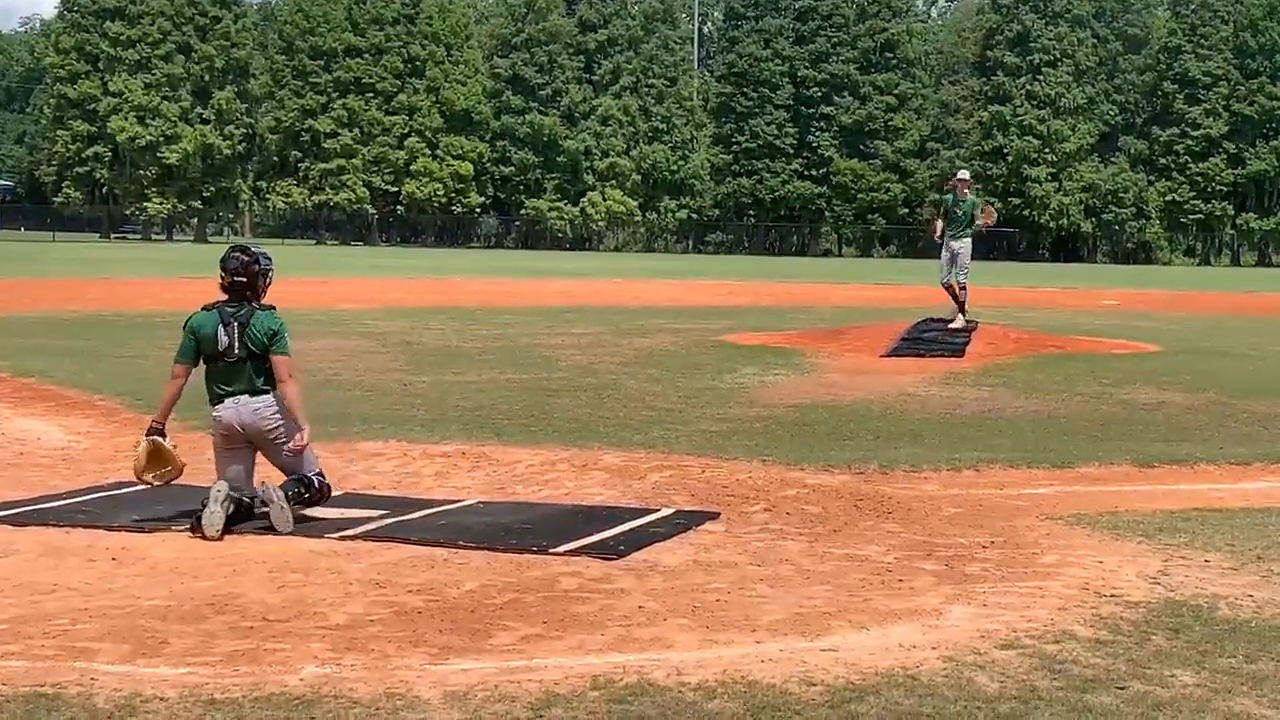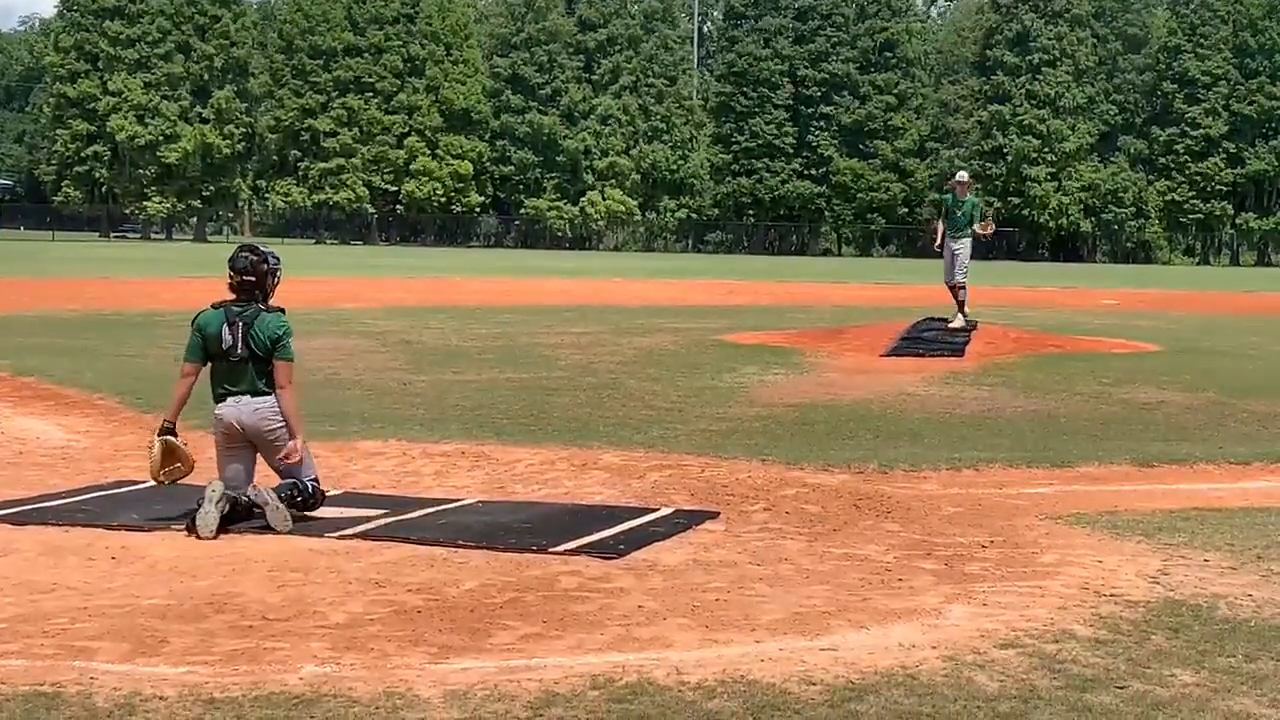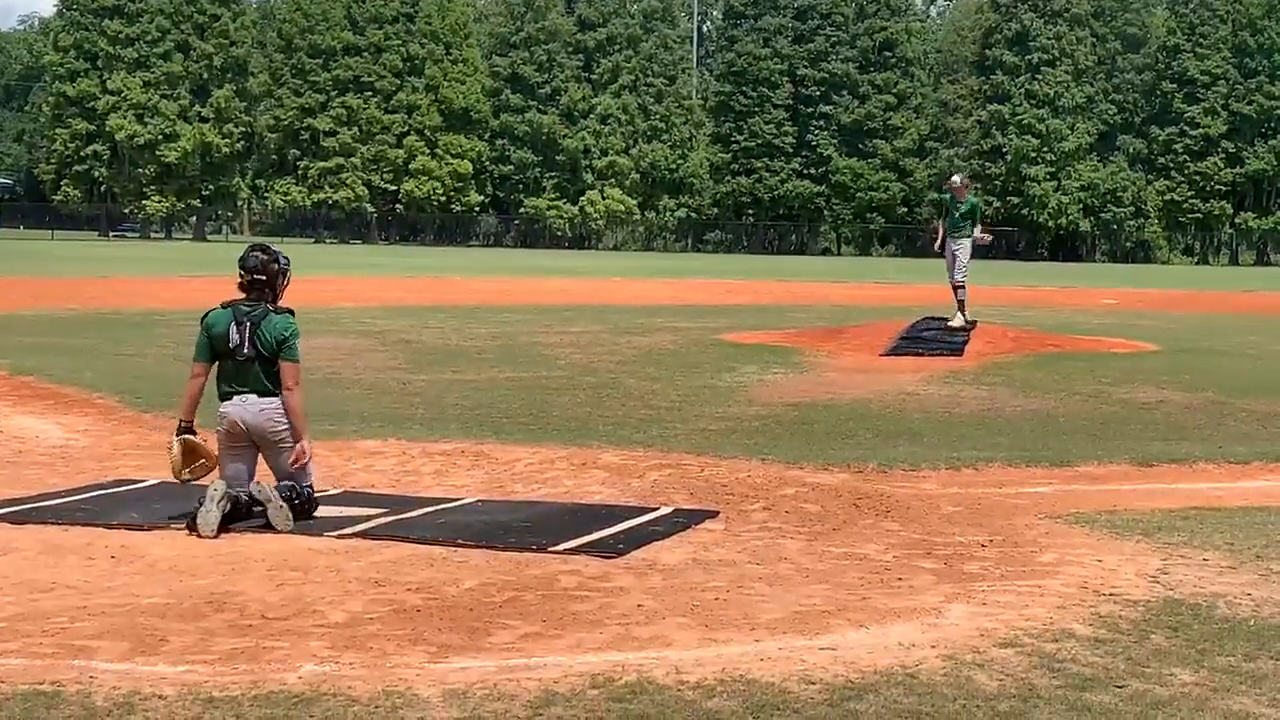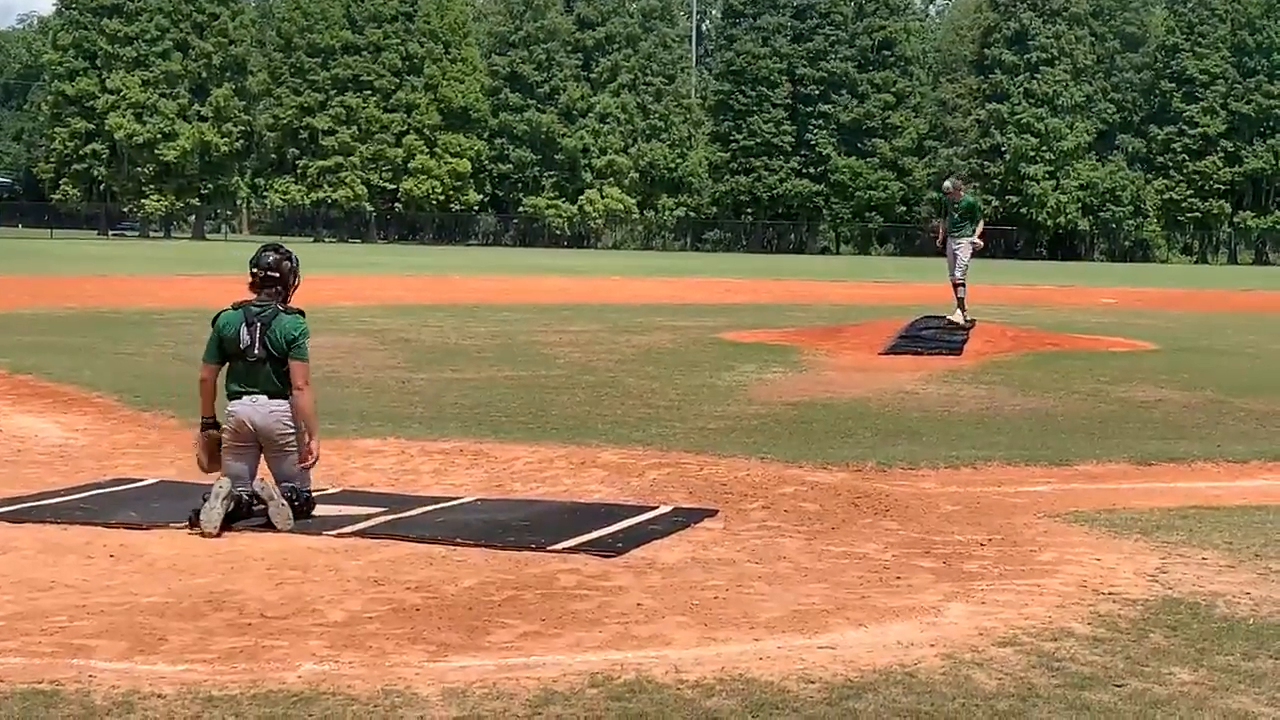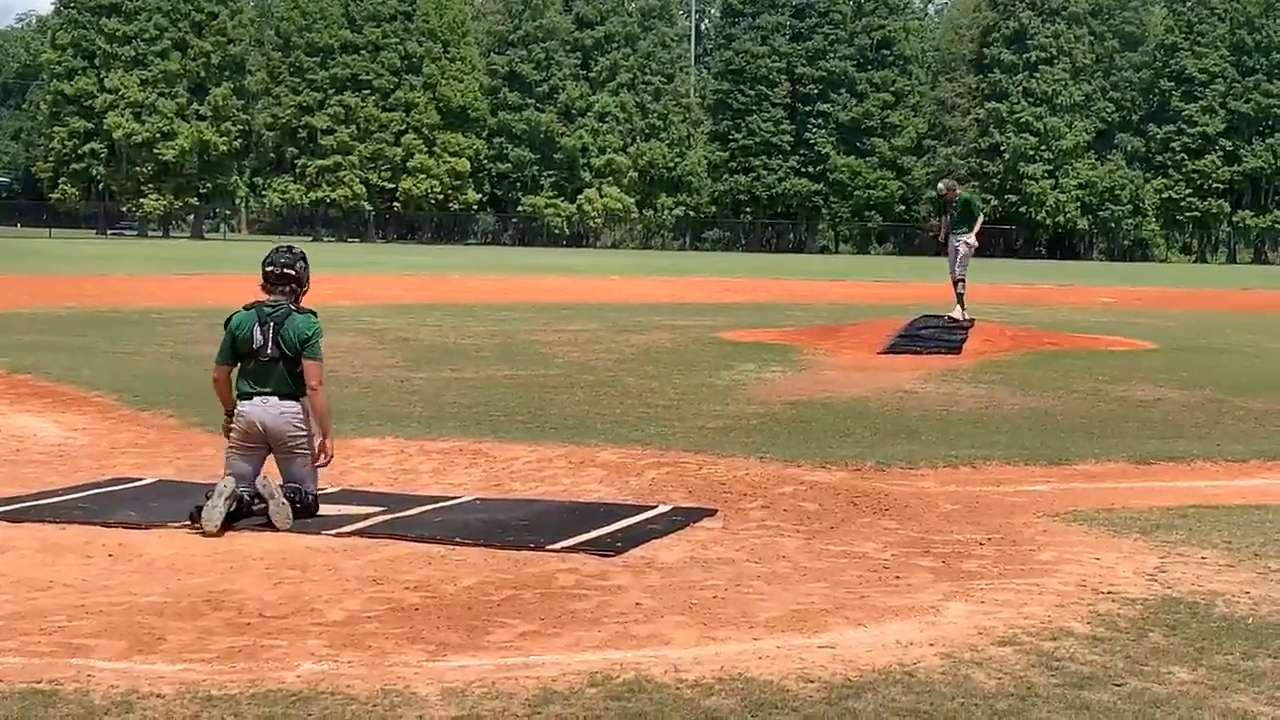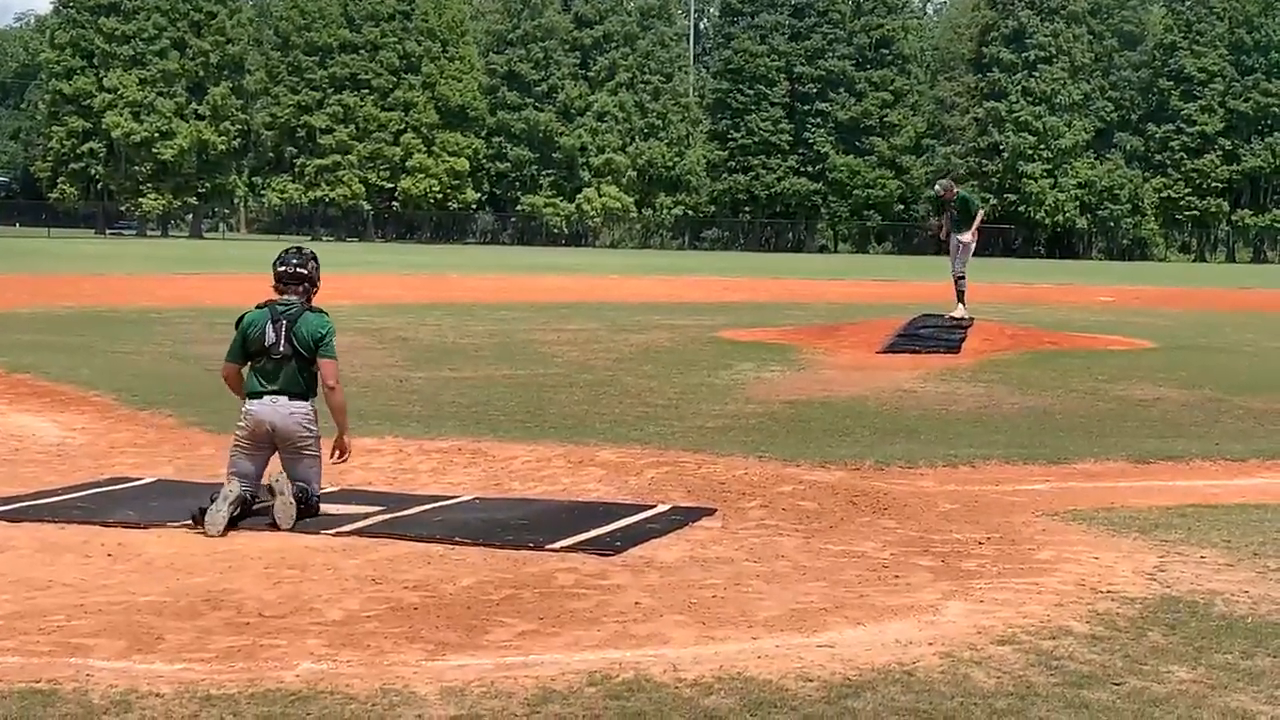
dt=0.1s
person 1, frame 1
left shoulder: (199, 322)
right shoulder: (269, 321)
left elbow: (177, 377)
right elbow: (285, 379)
left wrist: (157, 425)
right wrist: (303, 428)
left hip: (225, 415)
right hip: (266, 408)
left knee: (240, 501)
right knee: (315, 484)
left ankle: (227, 501)
right ankle: (284, 495)
person 1, frame 2
left shoulder: (207, 320)
right shoulder: (276, 323)
left elbow: (187, 376)
right elbow: (284, 385)
left wrist: (168, 424)
right wrist: (297, 435)
left hip: (226, 414)
right hip: (267, 410)
left knee: (239, 501)
right knee: (308, 492)
left ankle: (223, 502)
right ankle: (278, 495)
person 1, frame 3
left shoulder: (215, 319)
right shoulder: (283, 324)
left elbow: (197, 376)
right elbow: (290, 387)
left wrist: (185, 424)
right wrist: (303, 437)
left hip: (231, 413)
right hip: (272, 411)
left knee: (239, 499)
right knee: (303, 497)
left ankle: (225, 501)
right ankle: (279, 494)
person 1, frame 4
left shoulder: (227, 319)
right shoulder: (294, 324)
left elbow: (207, 377)
right elbow: (300, 386)
left wrist: (208, 421)
right wrist: (312, 436)
left hip: (238, 411)
right hip: (279, 412)
left knee: (240, 497)
right knee: (300, 499)
left ankle: (224, 498)
right ankle: (279, 494)
person 1, frame 5
left shoulder: (240, 320)
right shoulder: (306, 324)
left elbow: (220, 377)
right elbow: (314, 385)
left wrist: (231, 413)
right wrist: (327, 435)
left hip: (248, 412)
right hip: (289, 413)
left knee: (242, 496)
right knee: (305, 500)
left ankle: (230, 498)
right ankle: (284, 494)
person 1, frame 6
left shoulder: (251, 318)
right shoulder: (319, 324)
left elbow: (228, 374)
right elbow: (330, 384)
right wrist: (343, 433)
left hip: (255, 410)
right hip: (298, 413)
left knee: (241, 490)
right knee: (307, 500)
left ankle: (231, 500)
right ankle: (292, 494)
